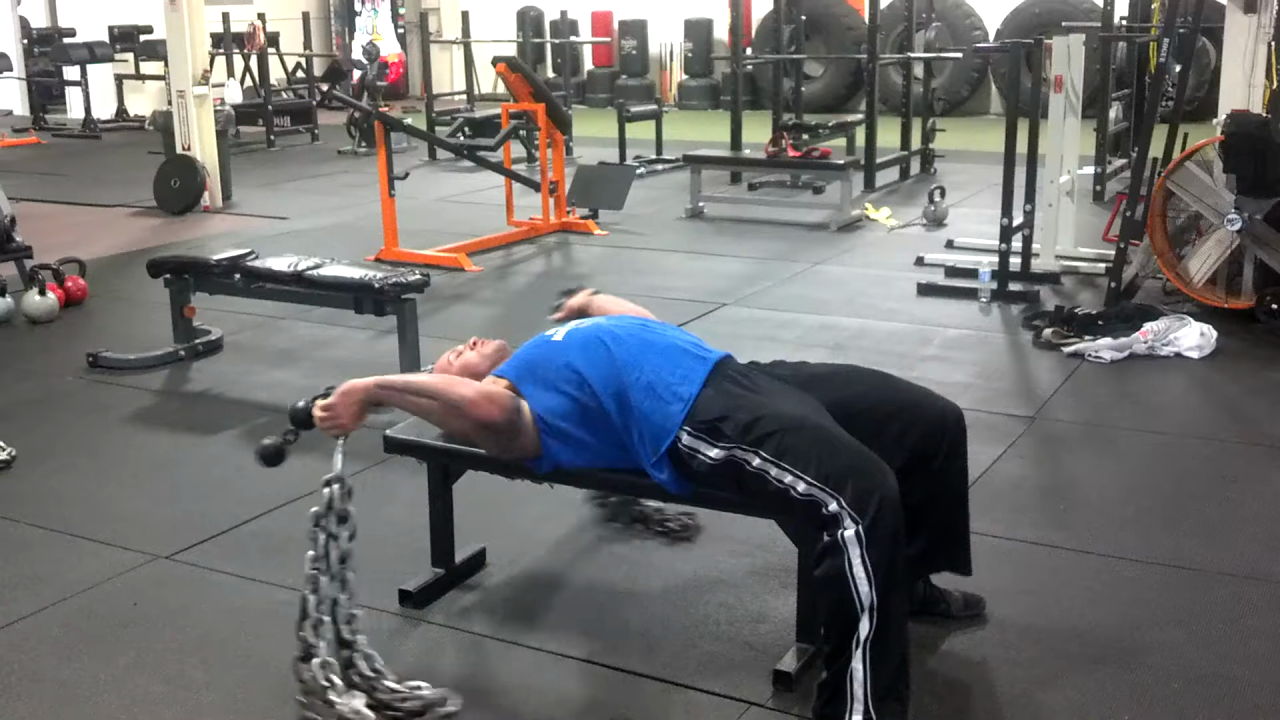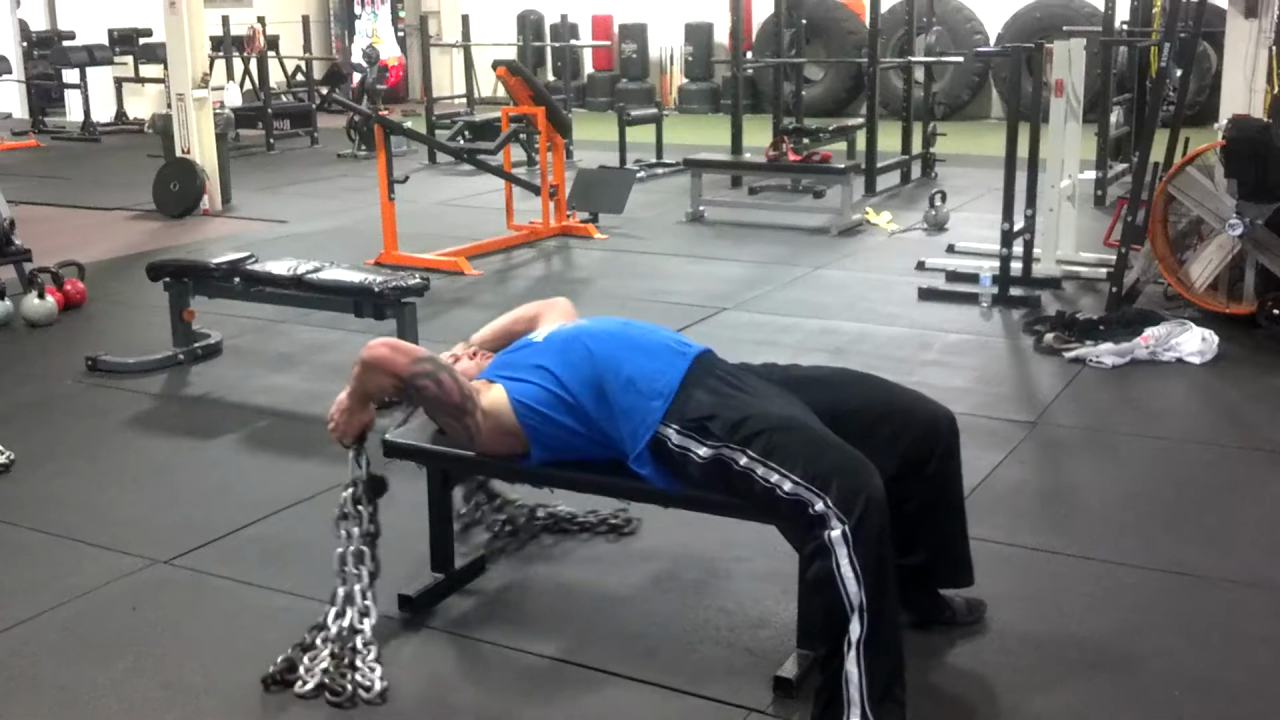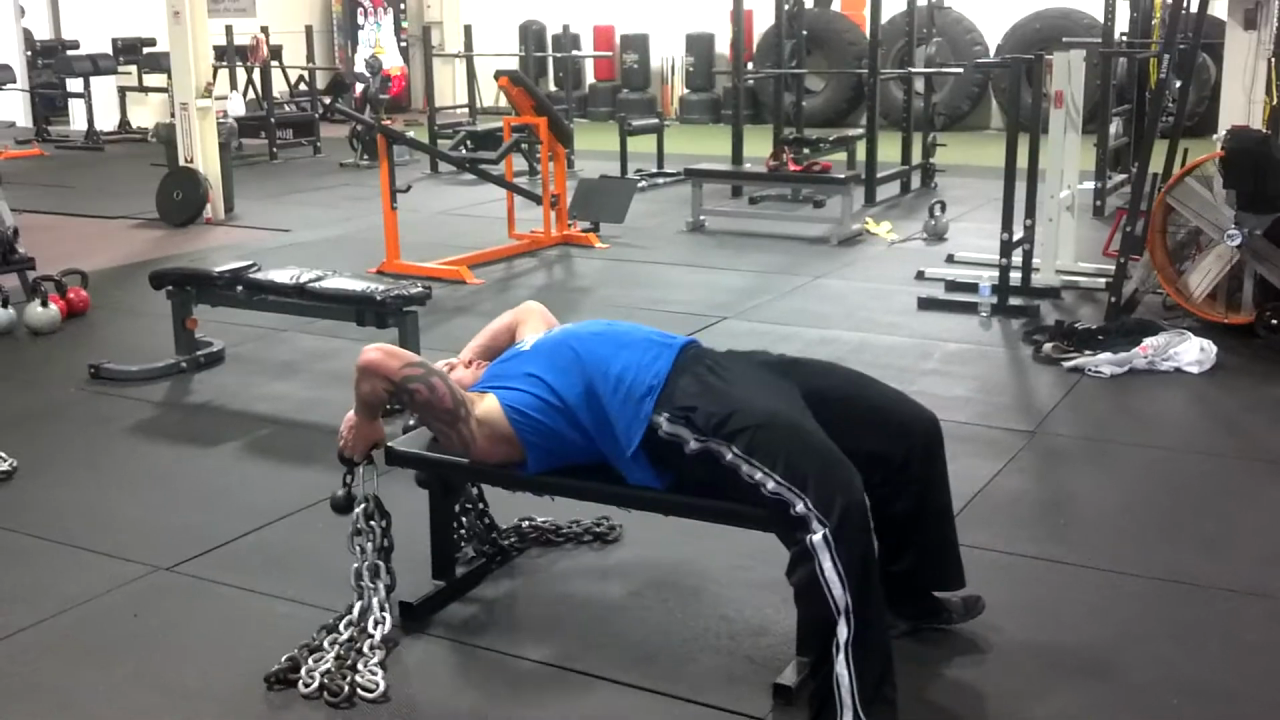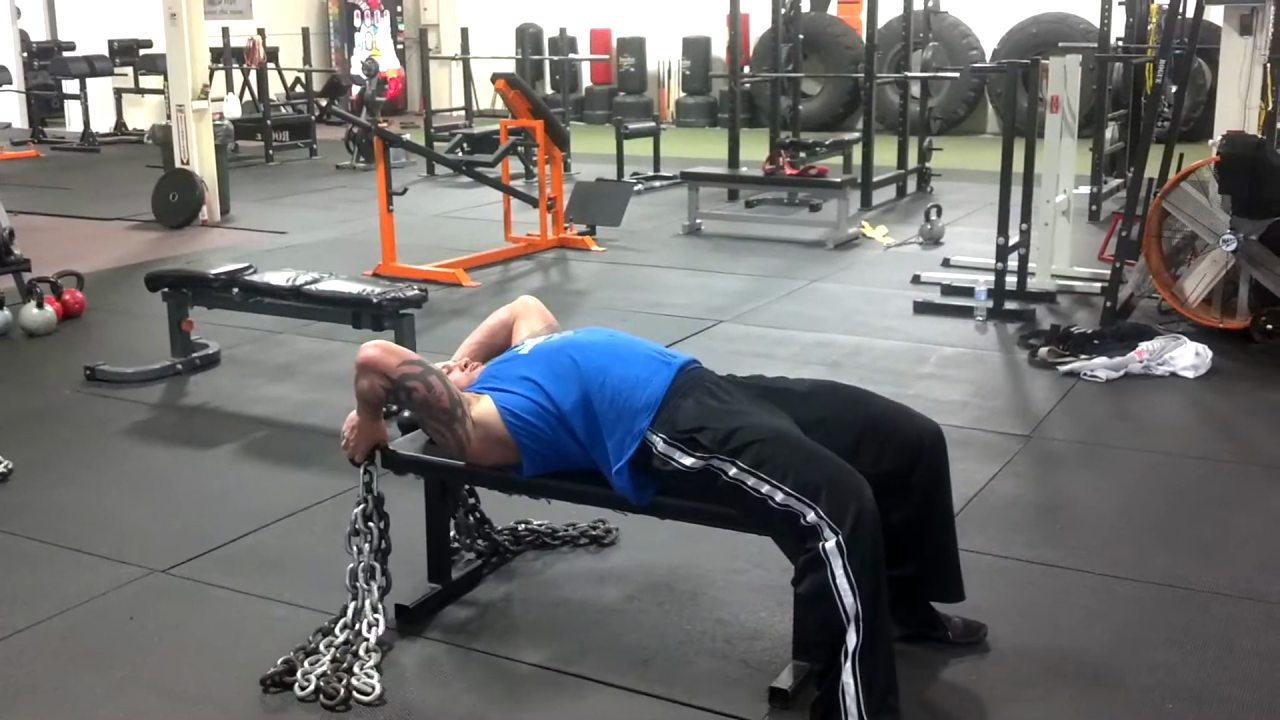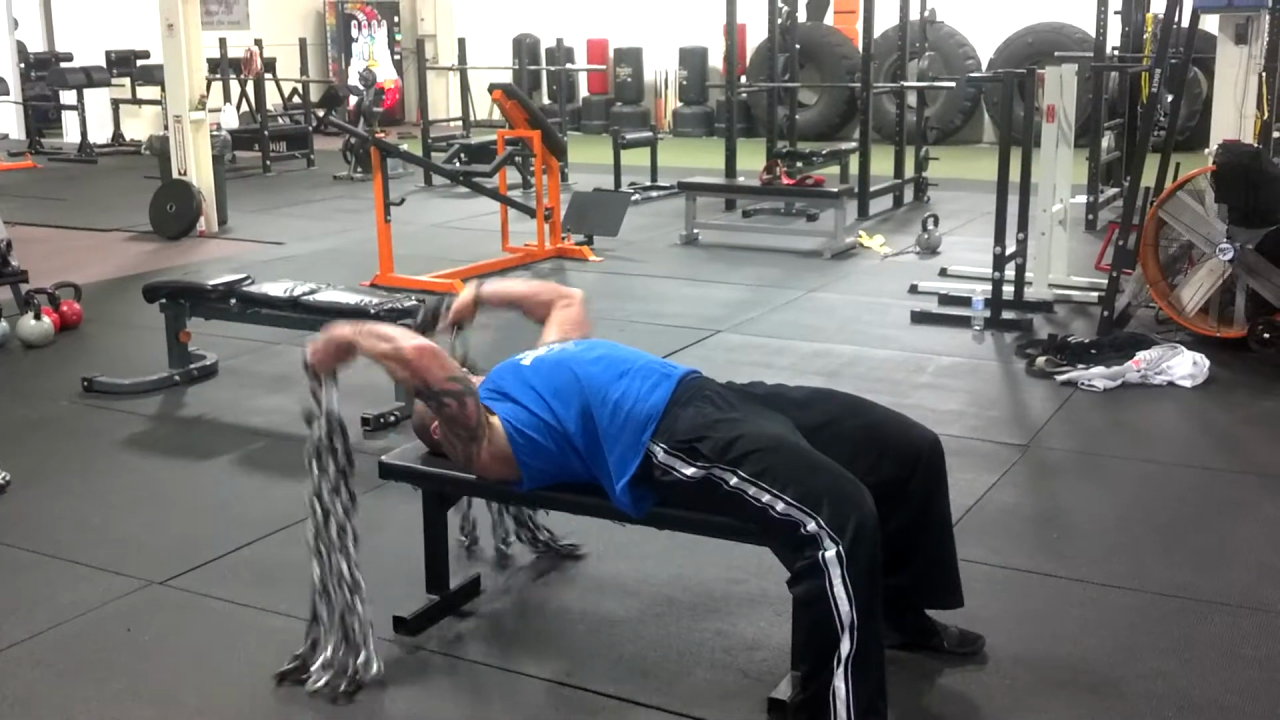
dt=0.4s
person 1, frame 1
left shoulder: (544, 360)
right shoulder: (498, 406)
left elbow: (652, 333)
right elbow: (487, 410)
left wrist: (600, 303)
left hip: (738, 377)
right hip: (701, 423)
left knee: (933, 422)
right knee: (862, 497)
left ankle: (906, 583)
person 1, frame 2
left shoulder: (530, 359)
right shoulder: (486, 412)
left elbow: (557, 306)
right elbow: (386, 354)
left wrist: (479, 336)
right wrist: (356, 401)
left hip: (725, 375)
right hip: (684, 419)
left knee: (924, 428)
right knee: (848, 497)
left ankle: (912, 590)
person 1, frame 3
left shoulder: (519, 367)
right shoulder: (482, 423)
left elbow: (531, 309)
right elbow: (379, 359)
left wrist: (463, 351)
right wrist: (365, 418)
right hip: (677, 410)
left knee: (908, 431)
right knee: (829, 498)
left ankle: (906, 593)
person 1, frame 4
left shoulder: (519, 369)
right shoulder: (479, 424)
left elbow: (525, 305)
right elbow: (378, 357)
left wrist: (458, 354)
right wrist: (368, 418)
left hip: (709, 386)
right hip: (673, 429)
left knee: (913, 441)
right knee: (840, 508)
left ankle: (905, 605)
person 1, frame 5
left shoulder: (530, 371)
right shoulder: (480, 438)
left elbow: (567, 298)
right elbow: (420, 358)
left wrist: (477, 293)
right wrist: (343, 336)
left hip: (713, 397)
right hip: (672, 439)
left knee: (911, 450)
right knee: (840, 518)
left ankle: (897, 612)
